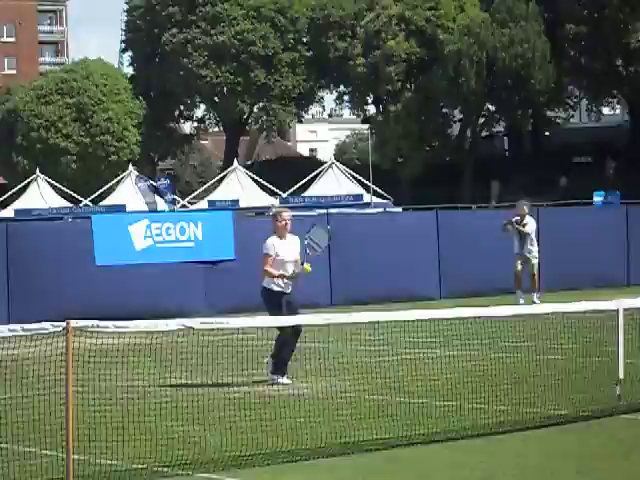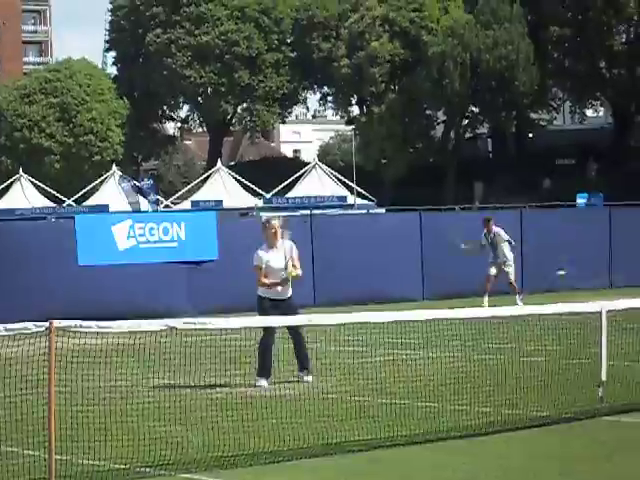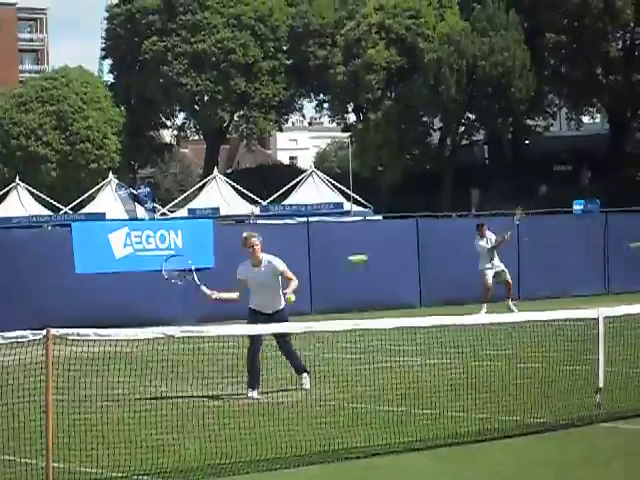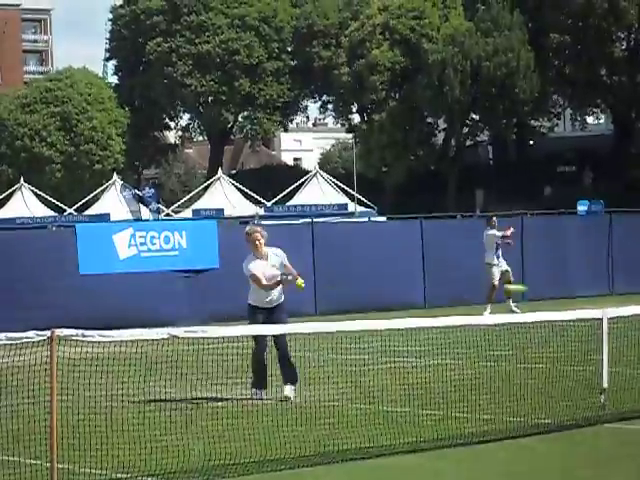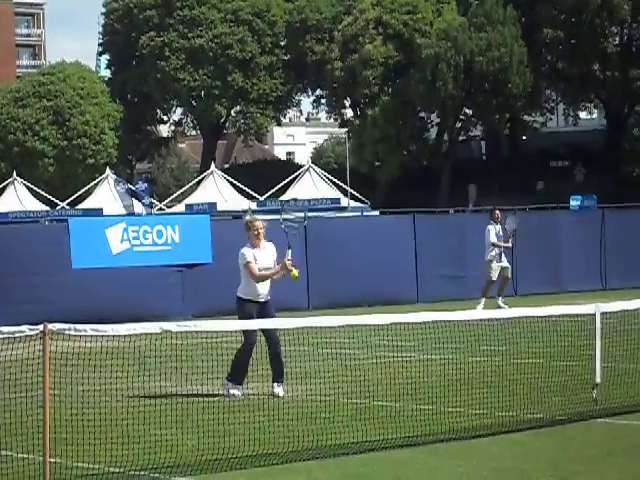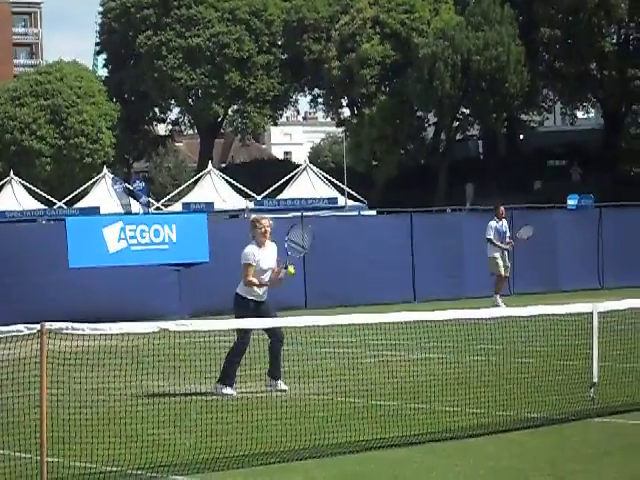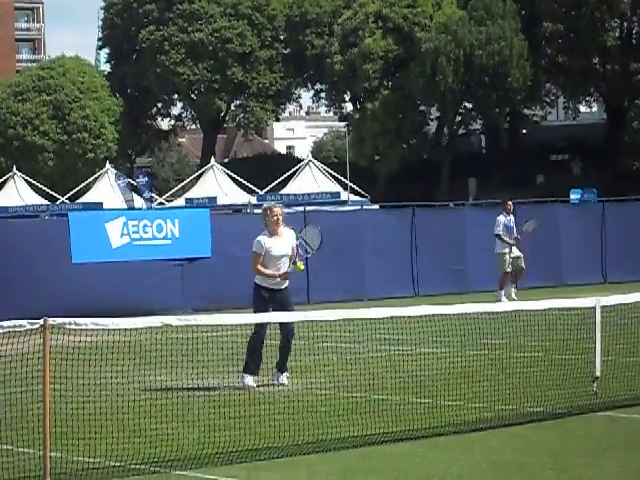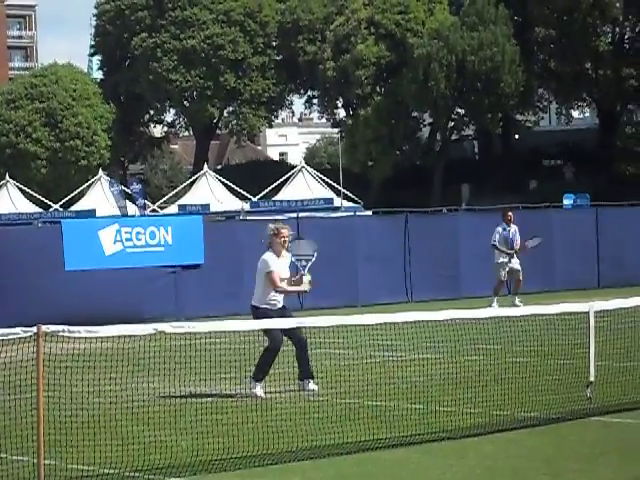
dt=0.3s
person 1, frame 1
left shoulder: (295, 240)
right shoulder: (271, 243)
right elbow: (266, 270)
left wrist: (301, 268)
right wrist: (283, 276)
left hip: (287, 292)
right hip: (272, 292)
left knee: (296, 328)
right knee: (285, 330)
left ankle: (277, 361)
right ankle: (277, 373)
person 1, frame 2
left shoulder: (289, 246)
right shoulder: (261, 254)
left elbow: (297, 271)
right elbow: (260, 281)
left wrist: (294, 273)
right wrist: (278, 283)
left hip: (286, 298)
right hip: (267, 300)
left knee: (297, 334)
right knee: (269, 333)
left ankle: (304, 371)
right ankle: (262, 376)
person 1, frame 3
left shoulder: (273, 262)
right shoulder: (242, 268)
left elbow: (293, 280)
left wrist: (289, 290)
right wrist: (219, 295)
left hip: (277, 311)
right hip: (256, 312)
left knee: (286, 347)
right knee: (254, 347)
left ankle: (302, 373)
right ankle: (252, 387)
person 1, frame 4
left shoulder: (277, 253)
right shoulder: (248, 263)
left elbow: (291, 272)
right elbow: (263, 286)
left wrist: (295, 278)
right wrist: (281, 281)
left hip: (277, 307)
right hip: (257, 309)
left knee: (281, 344)
right knee: (260, 347)
left ankle: (289, 383)
right ankle: (258, 387)
person 1, frame 5
left shoulder: (270, 247)
right shoulder: (245, 252)
left elbow: (274, 273)
right elbow: (257, 276)
left wrist: (286, 268)
right wrist: (279, 269)
left hip: (264, 301)
right hip: (246, 302)
left knee: (273, 340)
right knee: (250, 341)
left ankle: (277, 383)
right ankle: (232, 382)
person 1, frame 6
left shoulder: (272, 247)
right shoulder: (250, 251)
right elbow: (247, 280)
left wrist: (280, 272)
right wrist: (267, 283)
left hip: (261, 301)
right hip: (245, 300)
left knee: (277, 336)
right knee: (243, 341)
left ankle: (274, 379)
right ankle: (224, 384)
person 1, frame 7
left shoulder: (290, 234)
right shoulder: (261, 240)
left elbow: (293, 258)
right elbow: (256, 268)
left wrist: (296, 260)
right wrist: (277, 275)
left hip: (282, 290)
right hip: (262, 290)
left knee: (288, 331)
right knee: (260, 332)
left ankle: (281, 371)
right ankle: (249, 374)
person 1, frame 8
left shoulder: (286, 257)
right shoulder: (268, 259)
right elbow: (278, 287)
left wrist: (299, 279)
right wrist: (301, 288)
left hip: (279, 308)
right hip: (262, 309)
left knee: (300, 340)
right knee: (276, 342)
left ankle: (306, 379)
right ankle: (256, 381)
